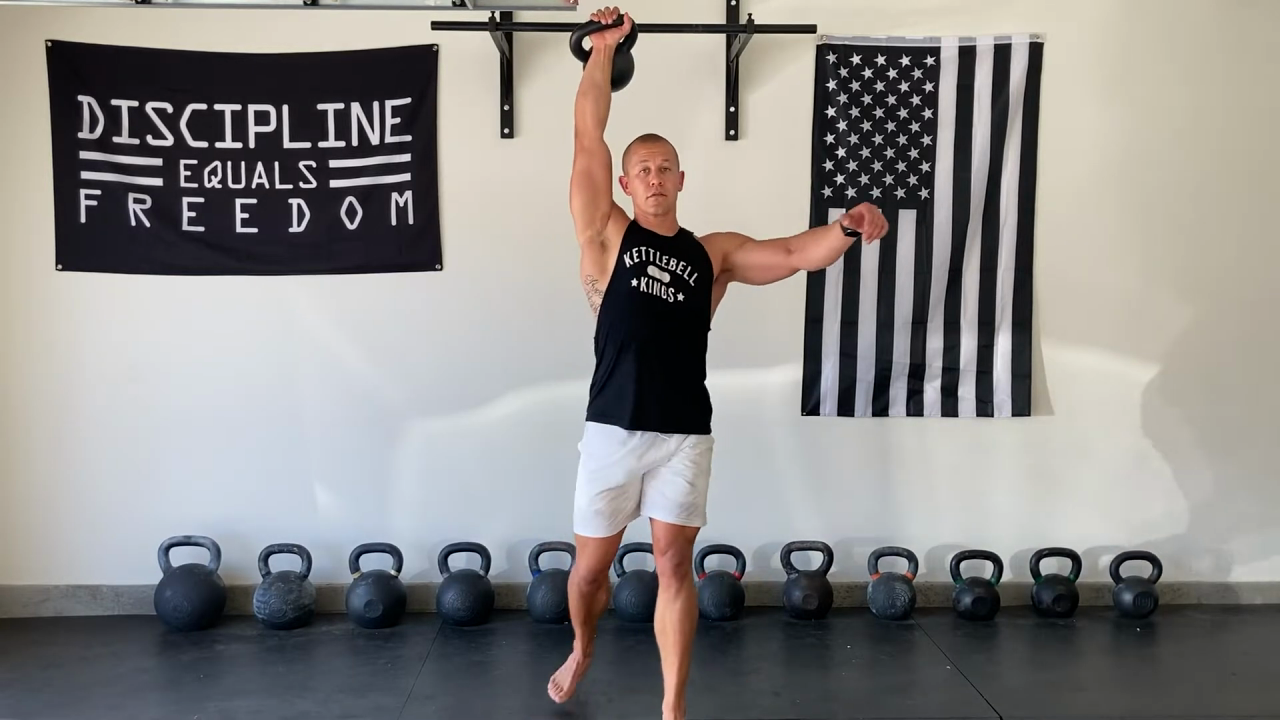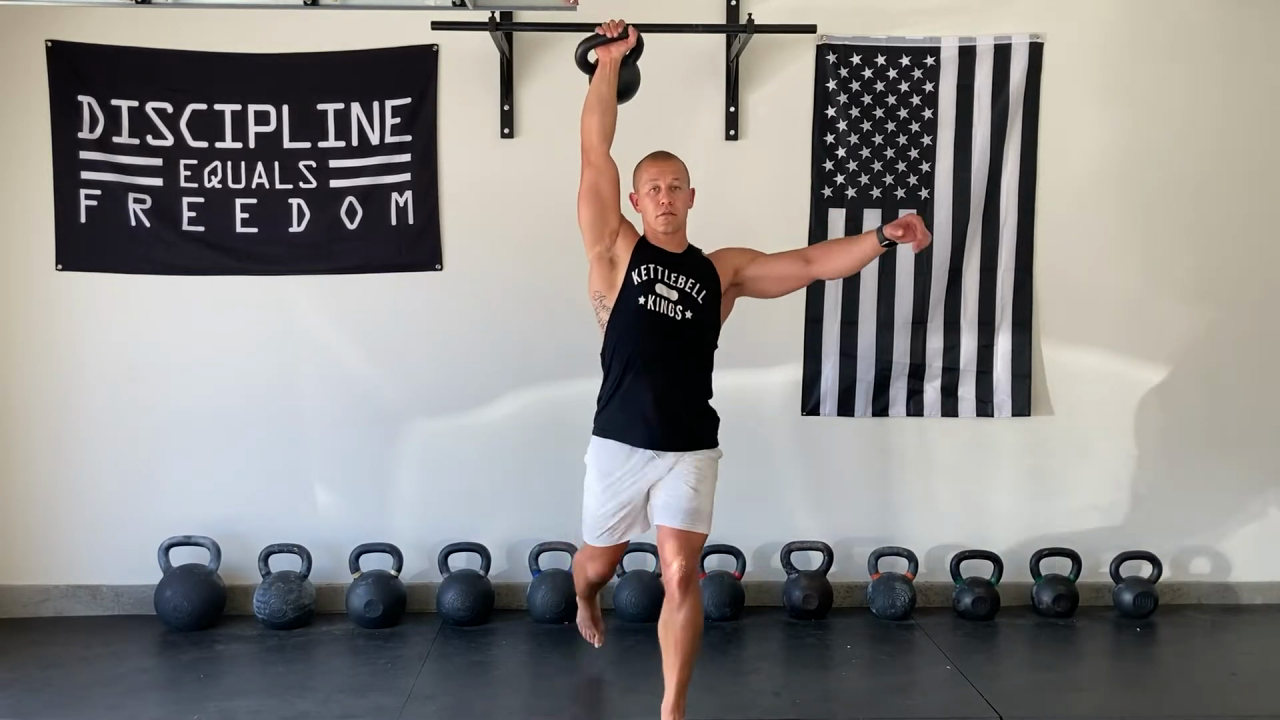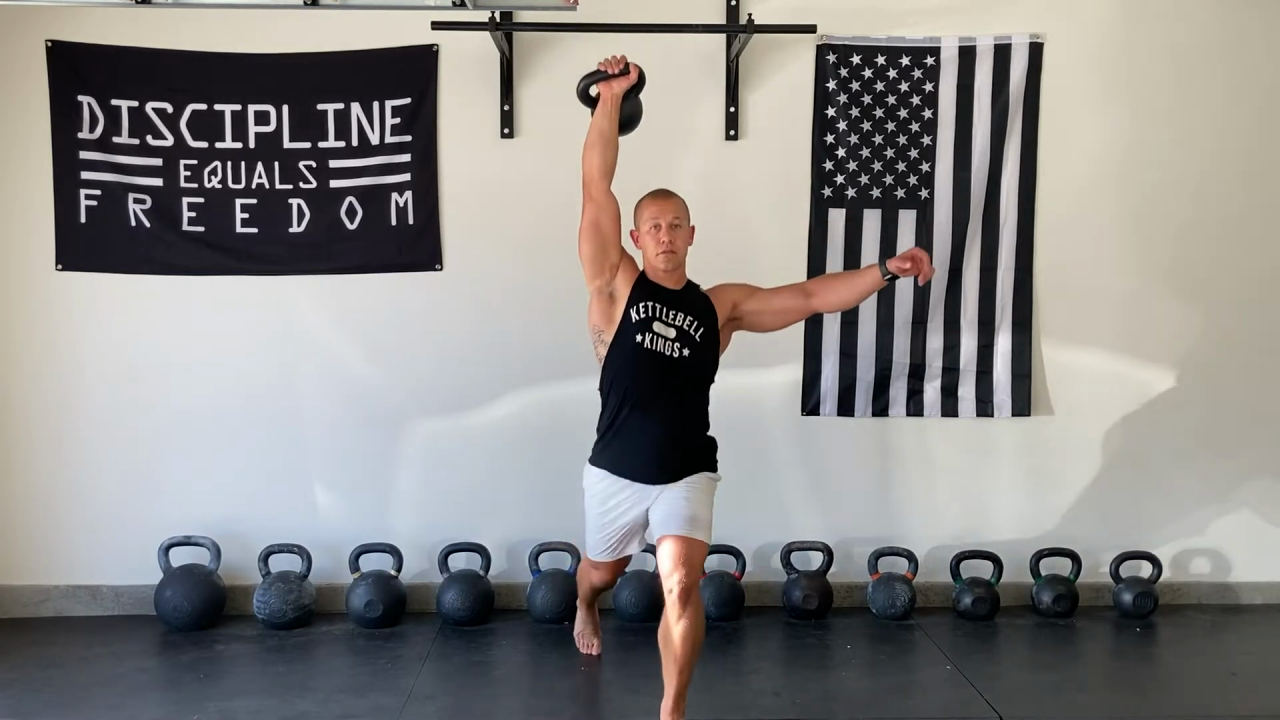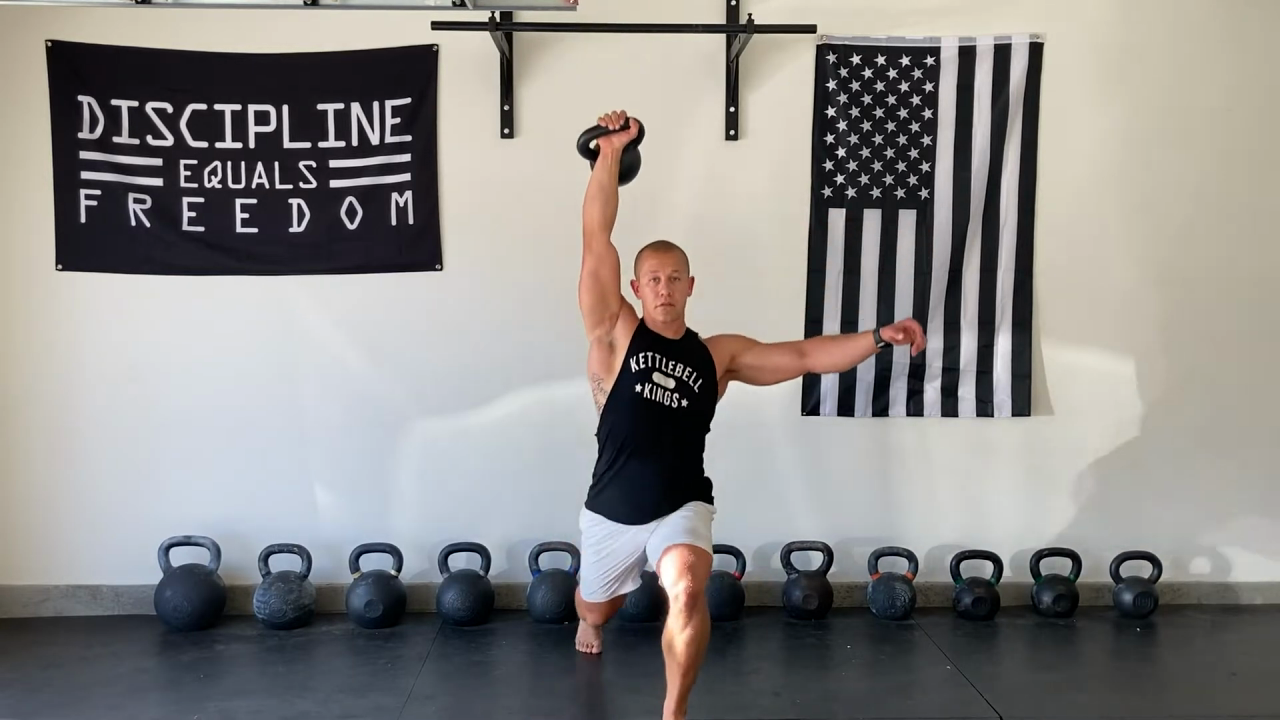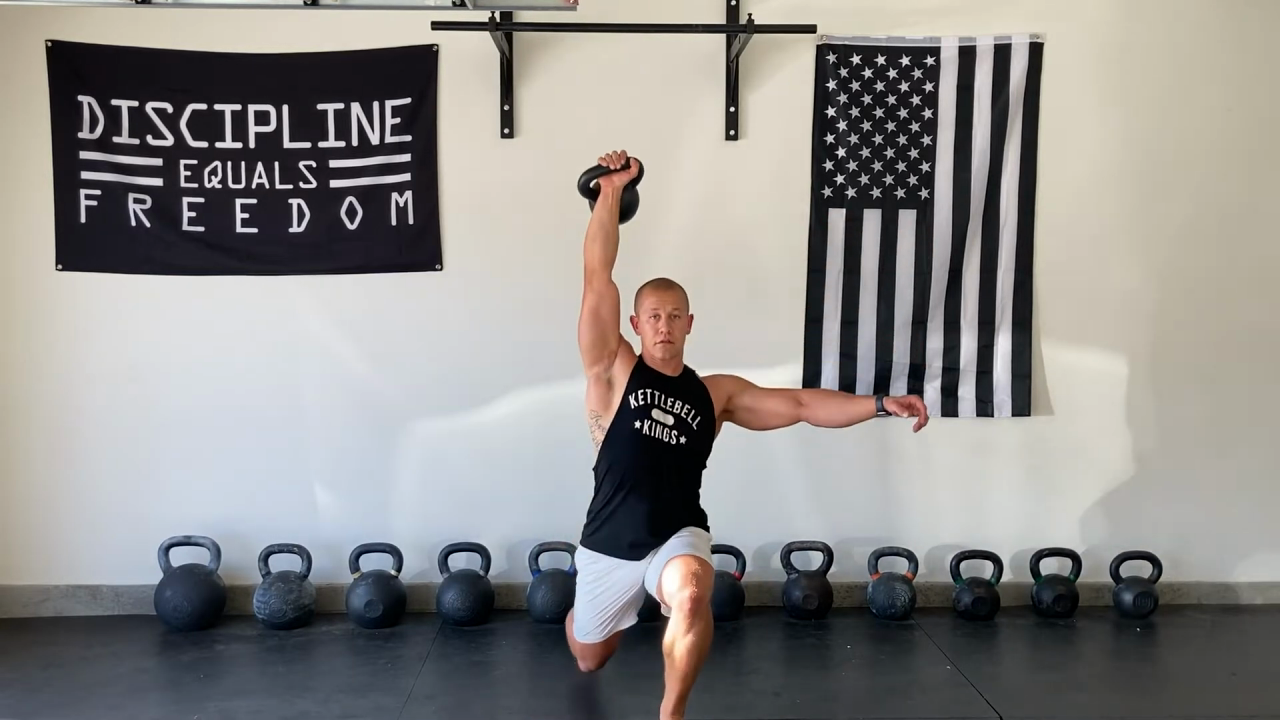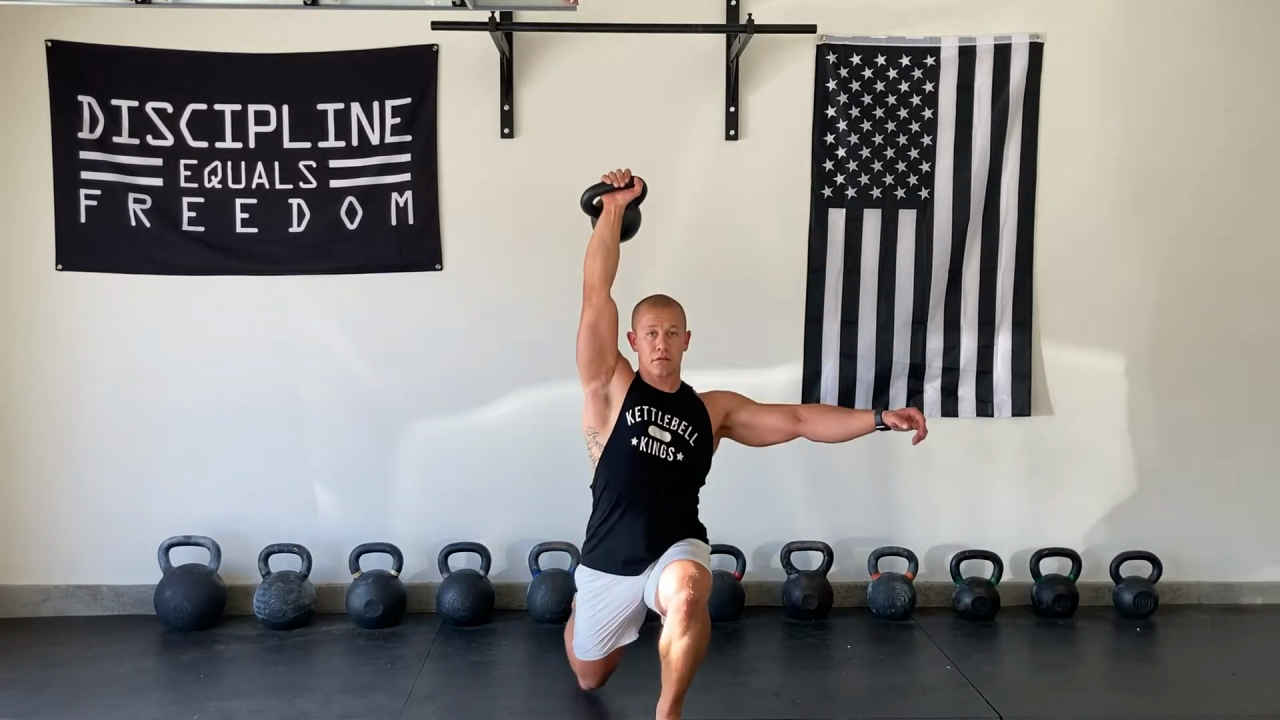
dt=0.2s
person 1, frame 1
left shoulder: (714, 253)
right shoulder: (605, 235)
left elbow: (796, 253)
right elbow: (588, 139)
left wrist: (847, 227)
left hip: (683, 433)
right hip: (612, 428)
left knee: (674, 569)
right knee: (592, 560)
right ankle: (580, 650)
person 1, frame 2
left shoulder: (722, 270)
right shoulder: (614, 251)
left elbow: (813, 263)
right elbow: (594, 155)
left wrist: (883, 237)
right wrist: (609, 63)
left hip: (689, 449)
right hip: (619, 442)
left knee: (681, 577)
right knee: (598, 561)
right ankle: (586, 605)
person 1, frame 3
left shoulder: (719, 305)
right shoulder: (615, 286)
left elbow: (811, 296)
right elbow: (596, 190)
left wrist: (884, 270)
right wrist: (610, 99)
left hip: (686, 475)
right hip: (616, 471)
left knee: (682, 587)
right knee: (599, 573)
right ankle: (585, 608)
person 1, frame 4
left shoulder: (717, 353)
right shoulder: (615, 335)
left elbow: (804, 354)
right elbow: (596, 239)
left wrist: (877, 339)
right wrist: (610, 152)
left hip: (681, 509)
right hip: (613, 510)
left knee: (688, 594)
right knee: (594, 615)
right ankle: (587, 599)
person 1, frame 5
left shoulder: (714, 393)
right shoulder: (613, 372)
left elbow: (801, 403)
right elbow: (596, 277)
left wrist: (879, 404)
right wrist: (611, 193)
left hip: (677, 538)
right hip: (611, 546)
left knee: (691, 597)
right knee: (589, 655)
right ankle: (585, 611)
person 1, frame 6
left shoulder: (712, 409)
right shoulder: (609, 387)
left elbow: (799, 419)
right elbow: (595, 294)
left wrist: (879, 418)
right wrist: (612, 211)
left hip: (676, 549)
right hip: (610, 561)
left knee: (688, 598)
right ankle: (582, 612)
